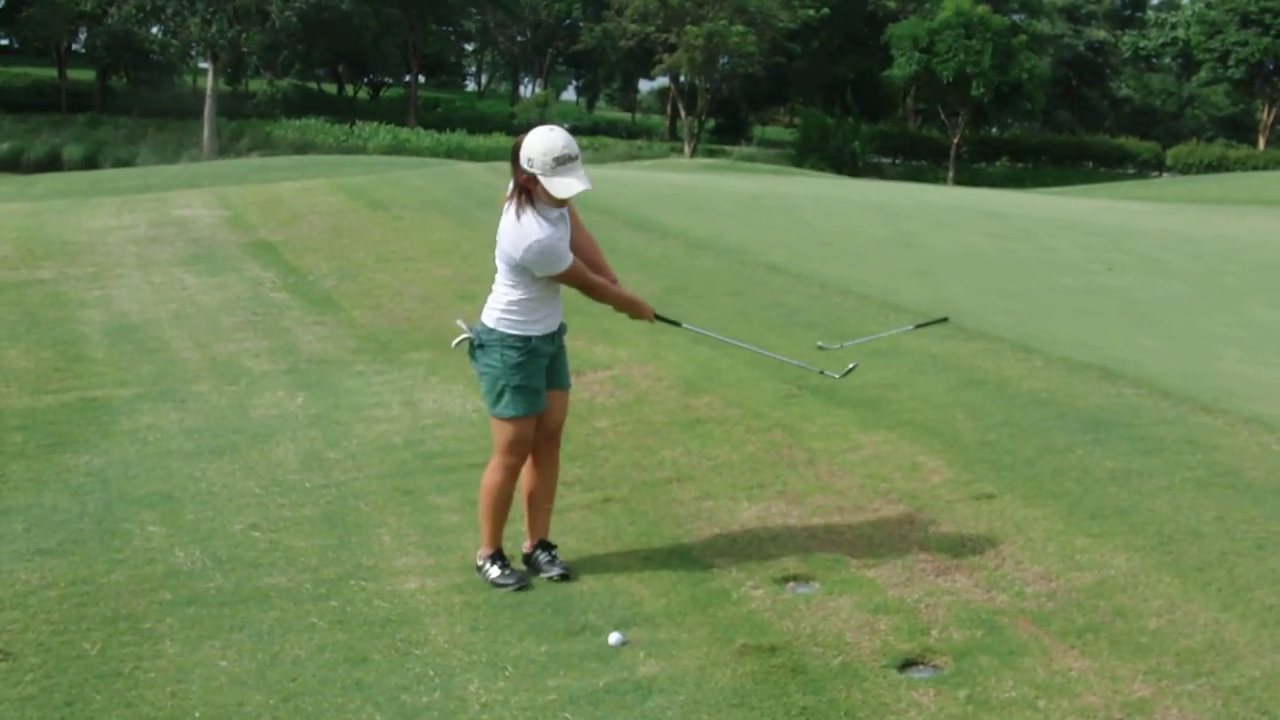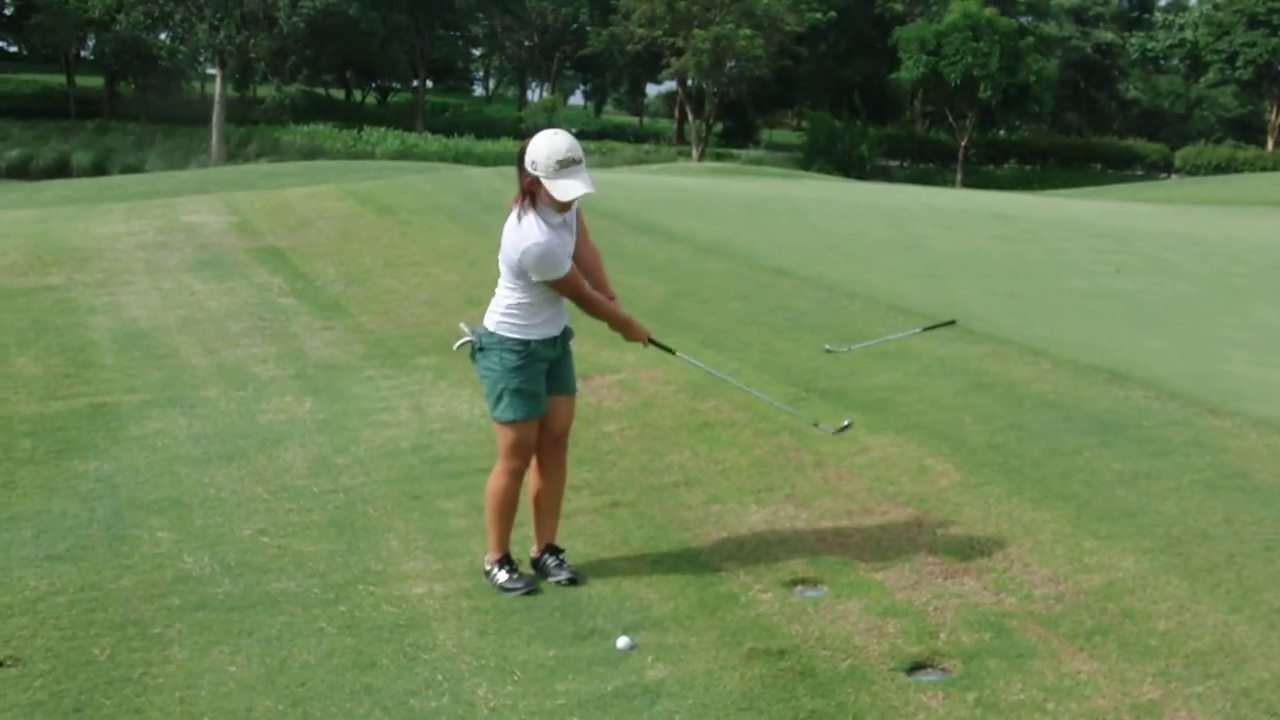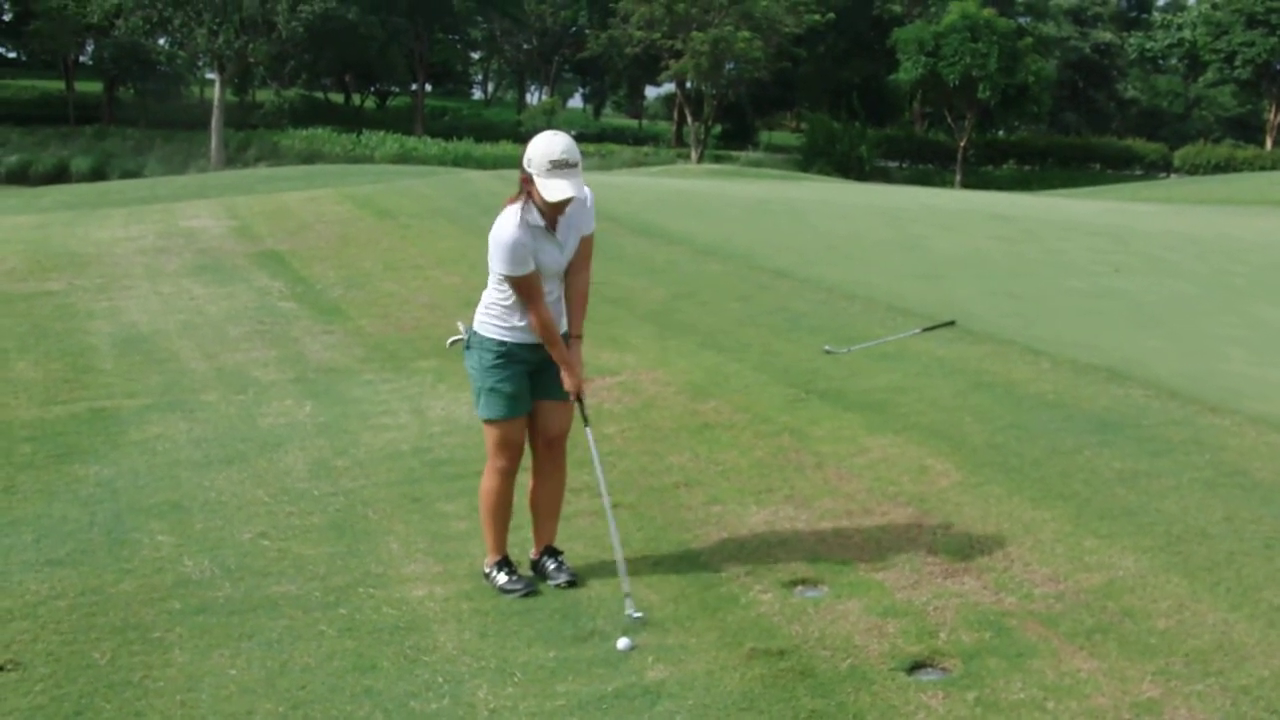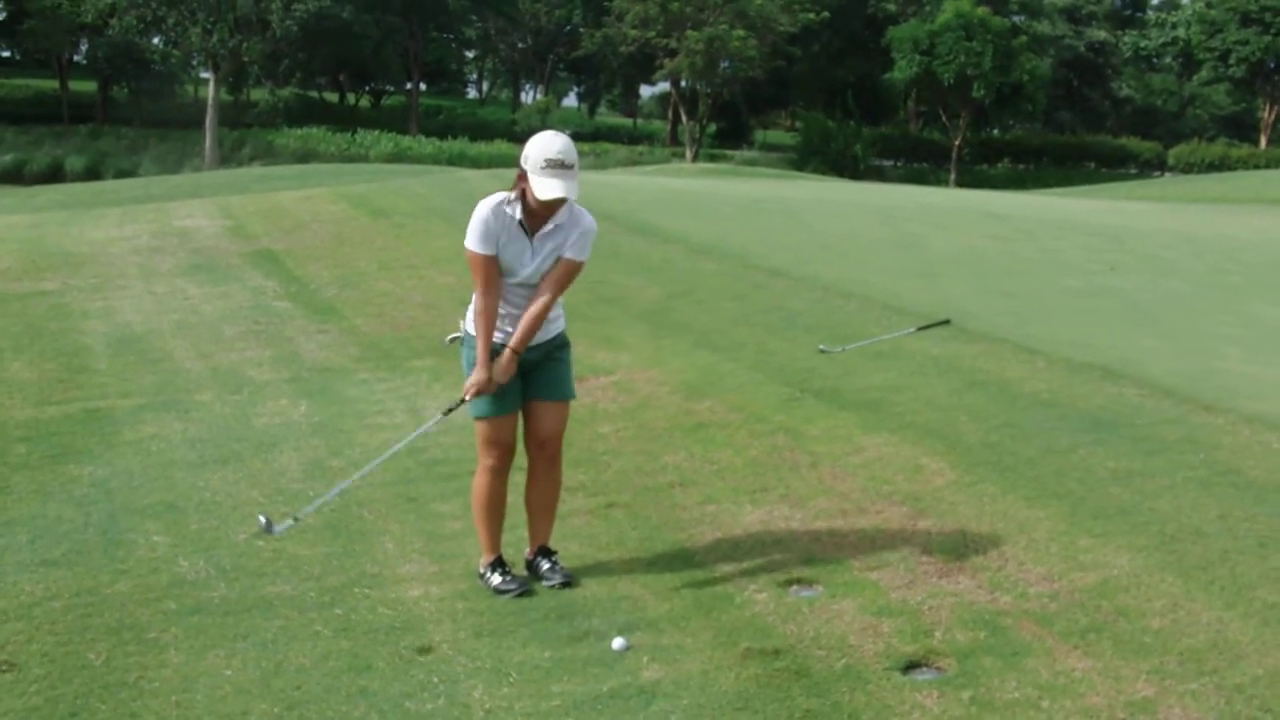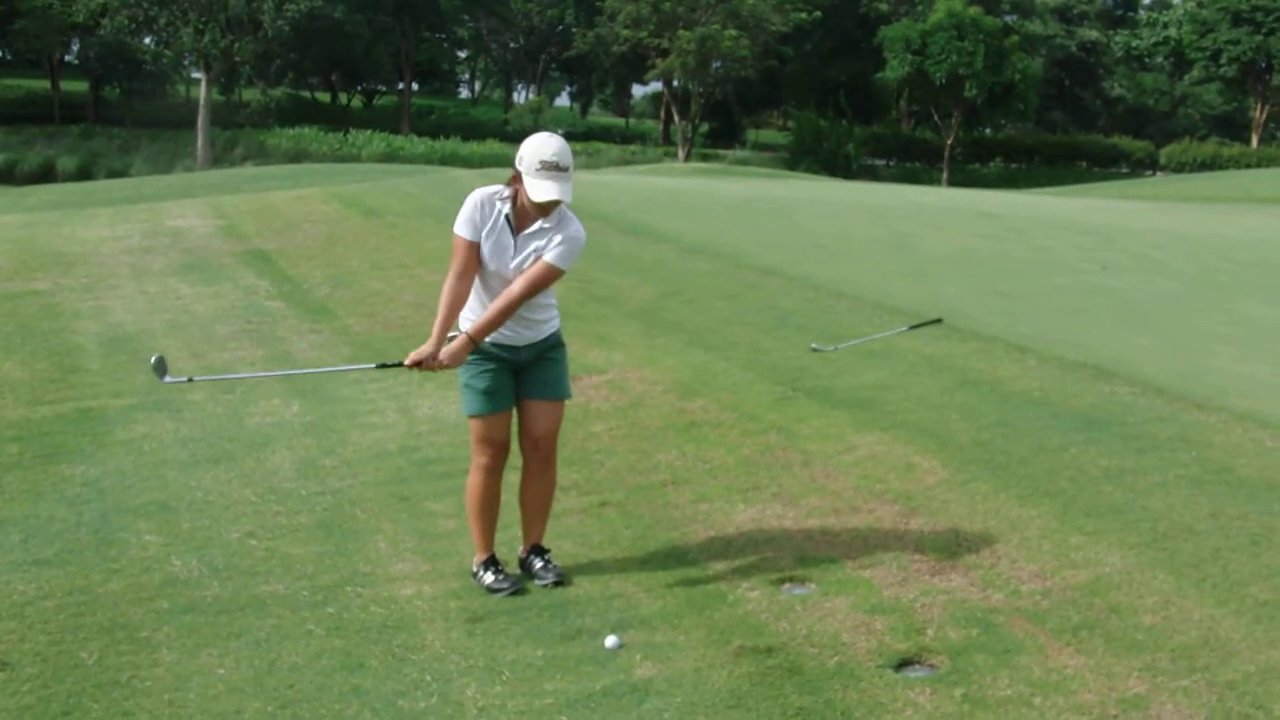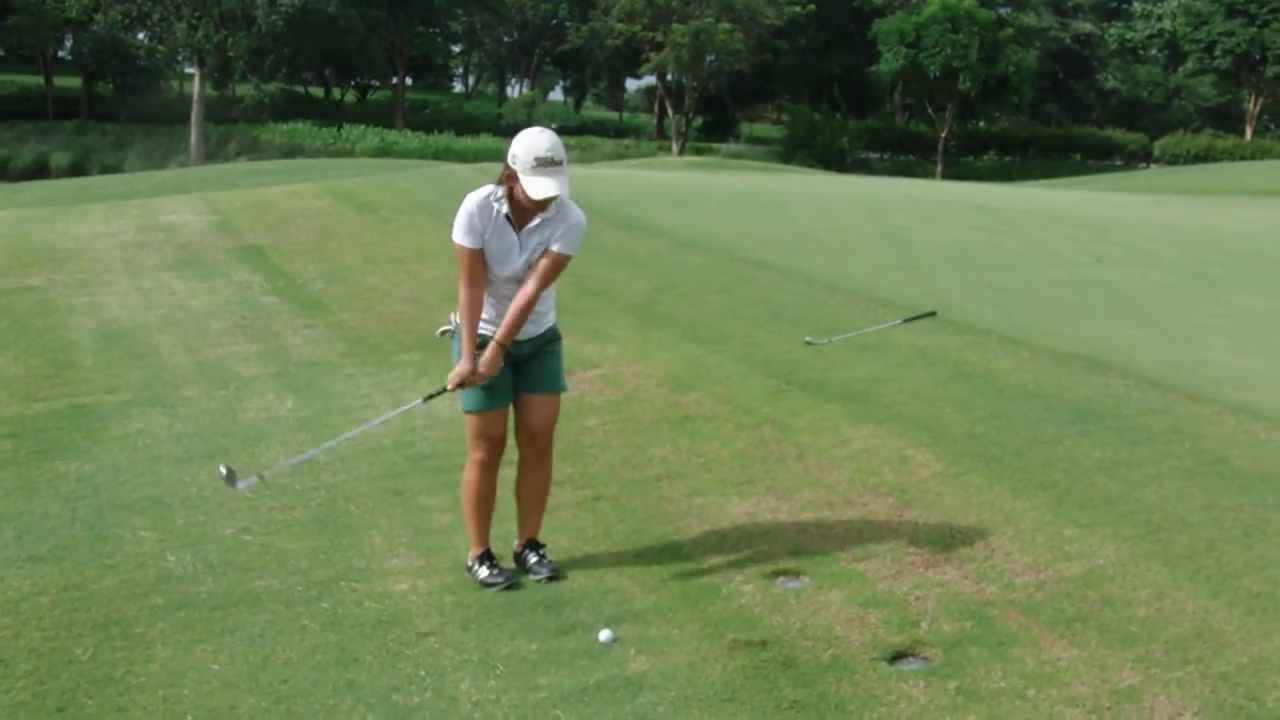
dt=0.2s
person 1, frame 1
left shoulder: (549, 190)
right shoulder: (536, 238)
left elbow: (579, 235)
right elbow: (588, 284)
left wrist: (616, 288)
right wrist: (632, 305)
left hip: (546, 336)
right hip: (511, 345)
left knee: (548, 441)
right knee: (512, 452)
left ankle: (537, 544)
right ankle: (489, 554)
person 1, frame 2
left shoulder: (556, 196)
right shoulder: (536, 241)
left elbow: (583, 246)
right elbow: (583, 296)
left wrist: (613, 301)
right wrist: (626, 325)
left hip: (552, 340)
right hip: (512, 348)
left knee: (554, 445)
right knee: (516, 456)
left ankle: (545, 549)
right ankle: (497, 559)
person 1, frame 3
left shoulder: (583, 203)
right shoulder: (512, 233)
left elbow: (578, 275)
right elbow: (535, 307)
left wrist: (575, 343)
right wrist: (568, 365)
left hip: (549, 345)
right hip: (500, 347)
left knee: (553, 448)
right knee: (505, 458)
left ankle: (546, 551)
right ankle: (496, 560)
person 1, frame 4
left shoulder: (581, 226)
right shoulder: (490, 213)
left elbow: (546, 298)
right elbow: (485, 294)
left wrist: (511, 359)
right wrist: (483, 362)
left hip: (547, 343)
right hip: (489, 343)
left knee: (547, 449)
right knee: (495, 457)
left ankle: (539, 551)
right ankle: (490, 561)
person 1, frame 5
left shoulder: (569, 233)
right shoulder: (481, 204)
left elbow: (517, 295)
right elbow: (460, 276)
left wrist: (463, 344)
right wrist: (435, 340)
left hip: (542, 347)
right hip: (487, 349)
left knee: (542, 449)
right knee: (490, 455)
left ankle: (533, 550)
right ankle: (484, 559)
person 1, frame 6
left shoulder: (569, 219)
right shoulder: (477, 208)
left elbow: (534, 290)
right elbow: (471, 286)
left wrist: (497, 351)
right wrist: (467, 352)
left hip: (538, 339)
right hip: (483, 338)
left knee: (538, 443)
right knee: (485, 451)
left ankle: (528, 544)
right ankle: (478, 554)
